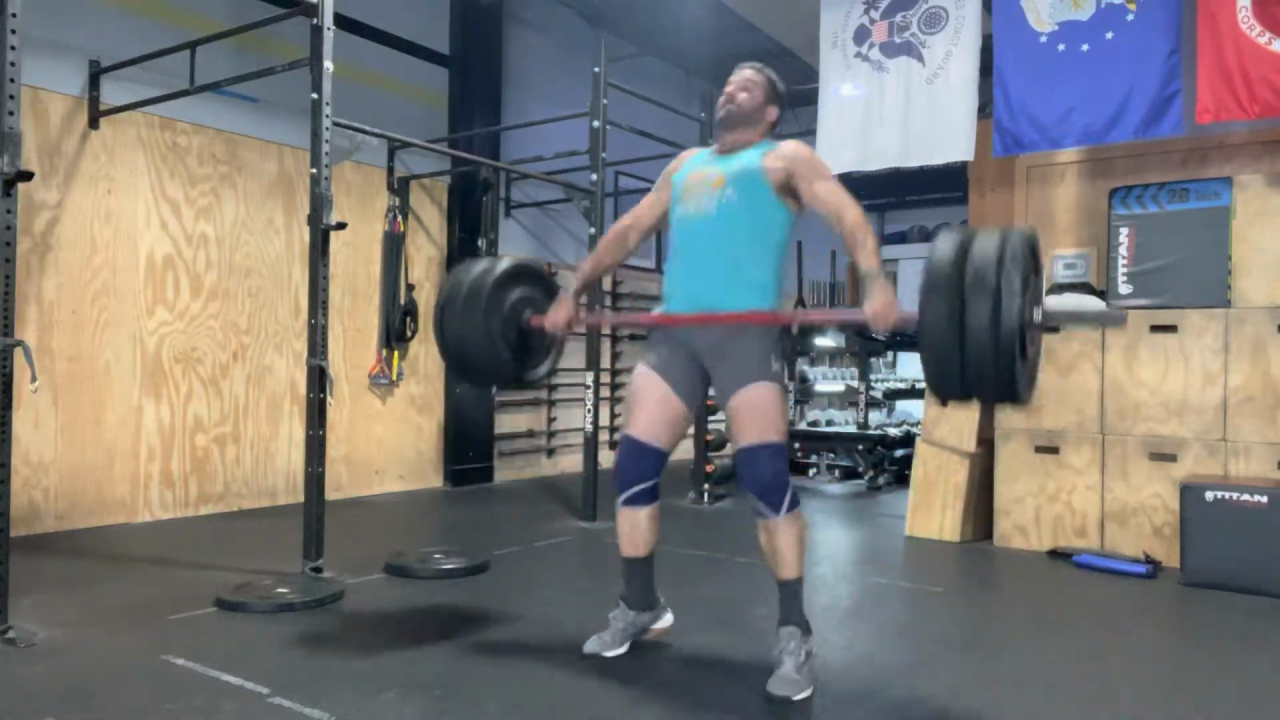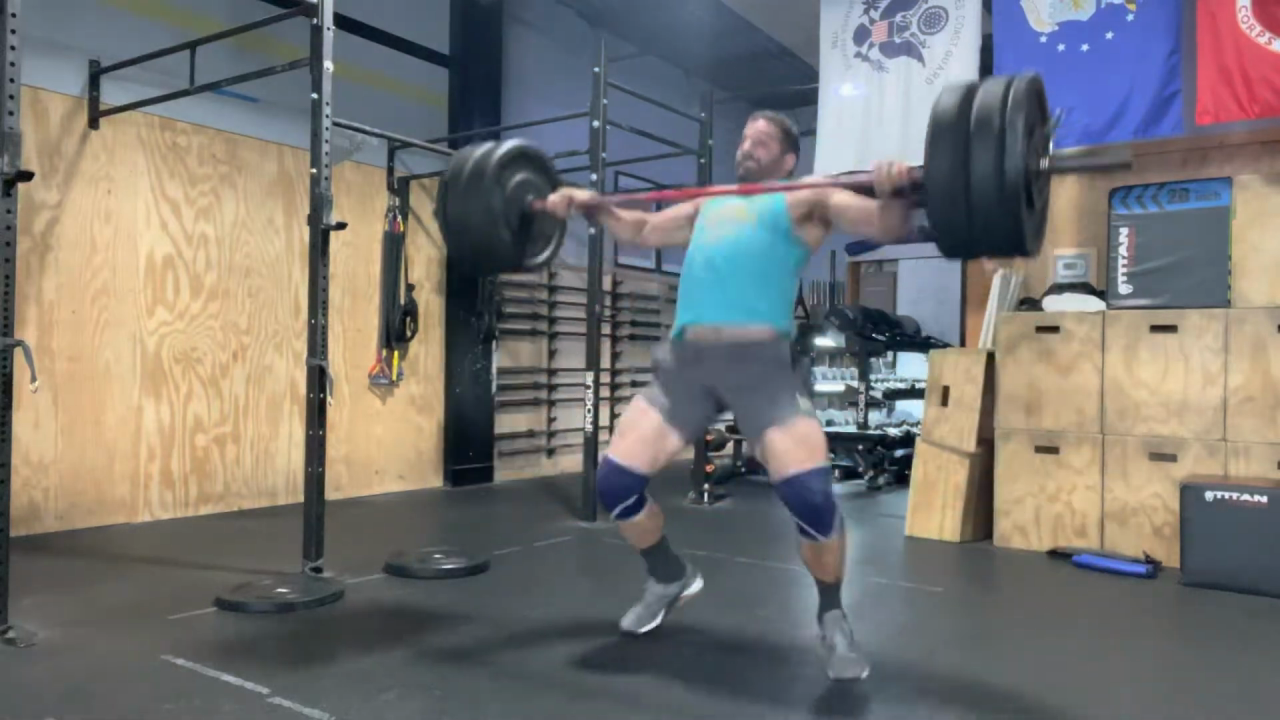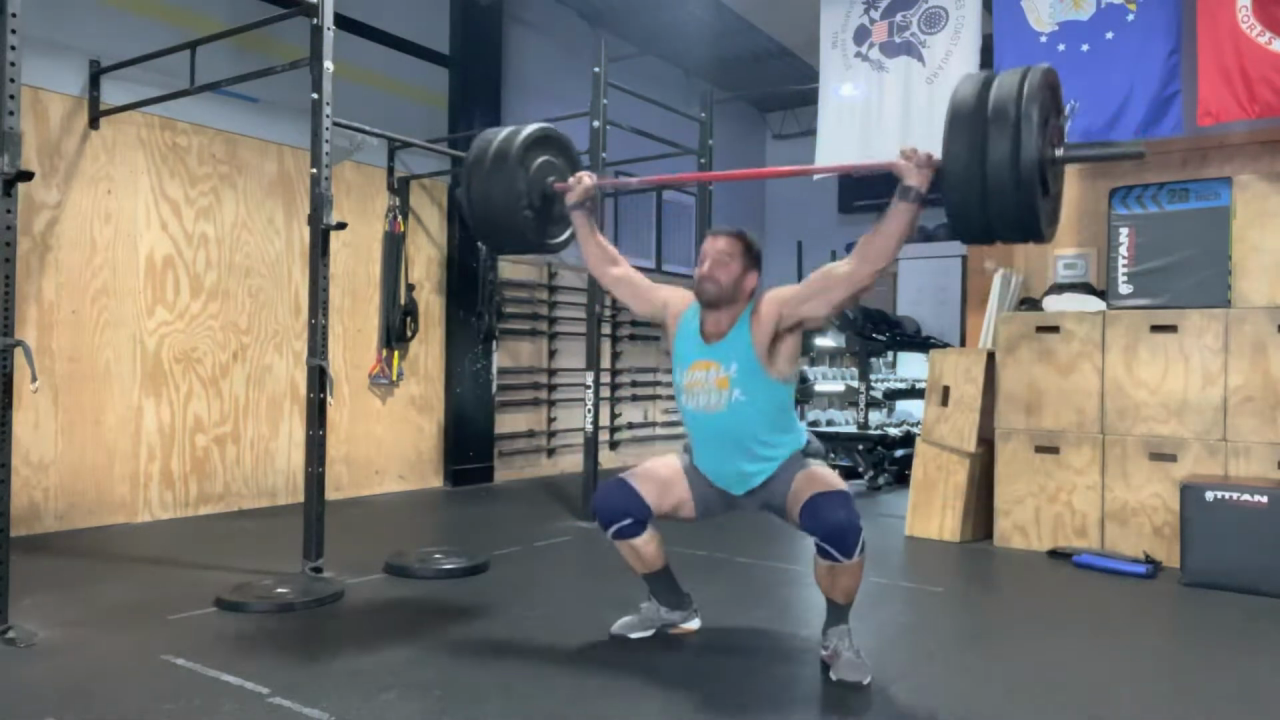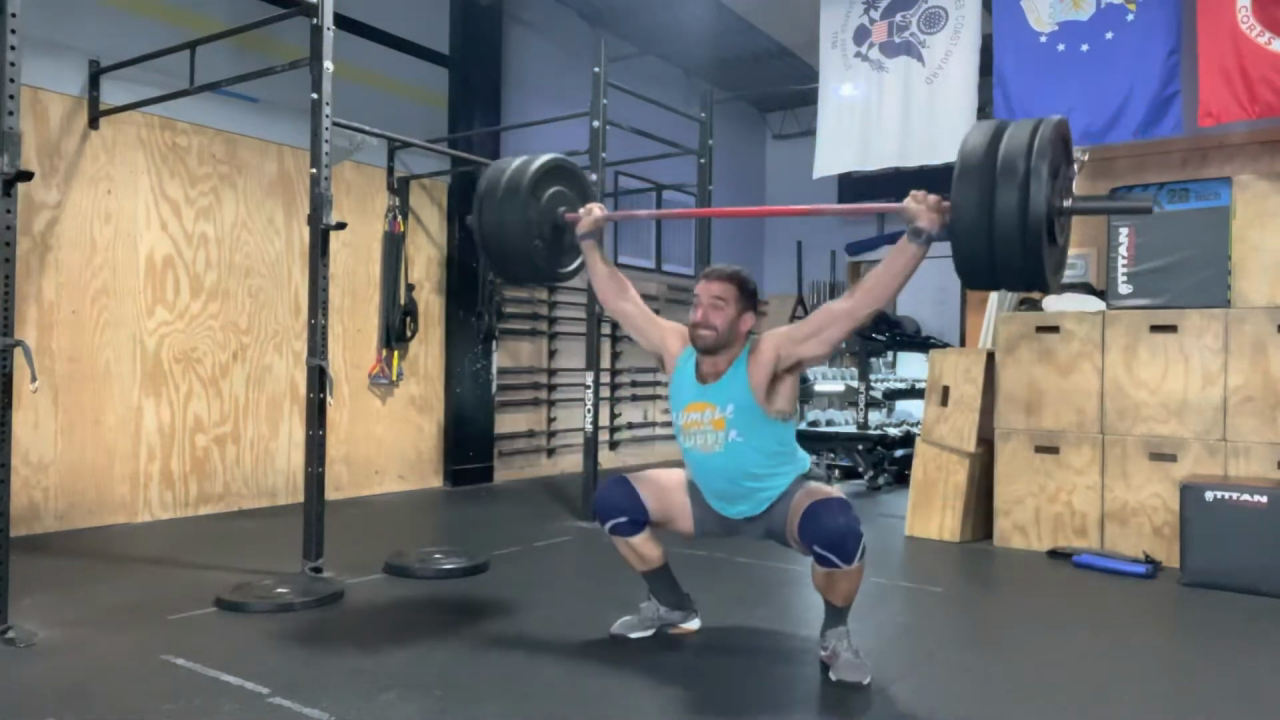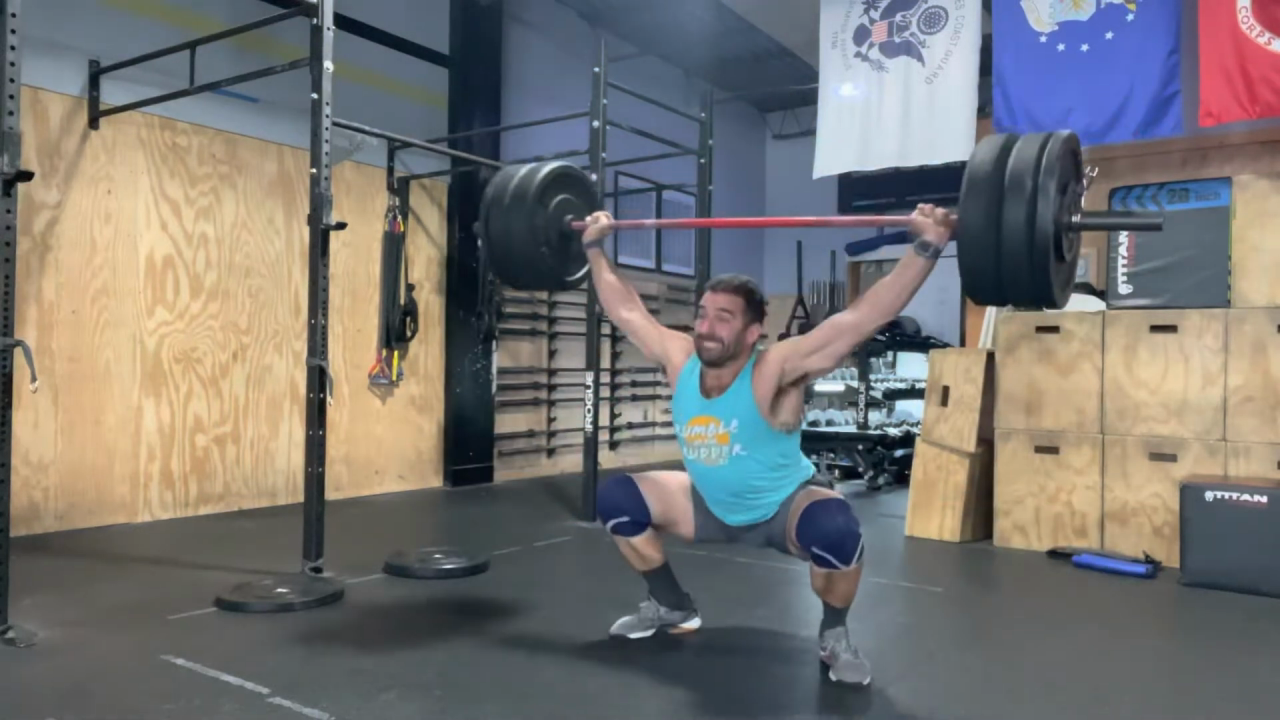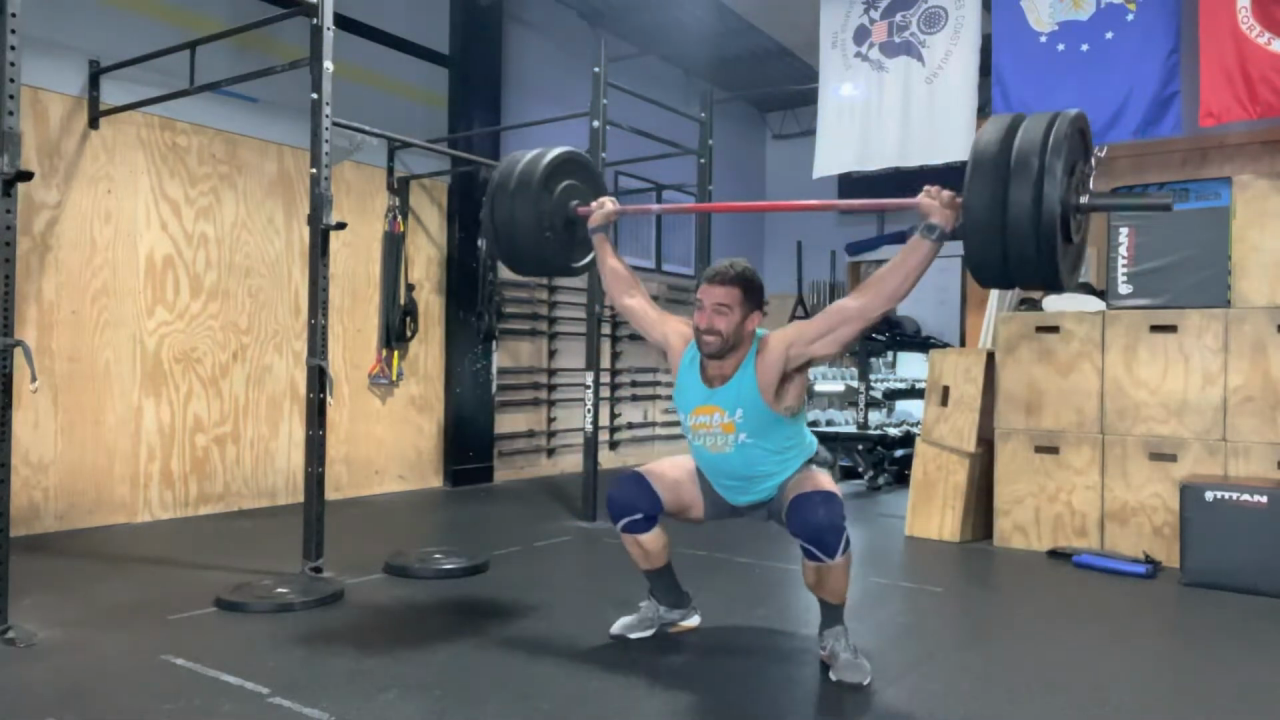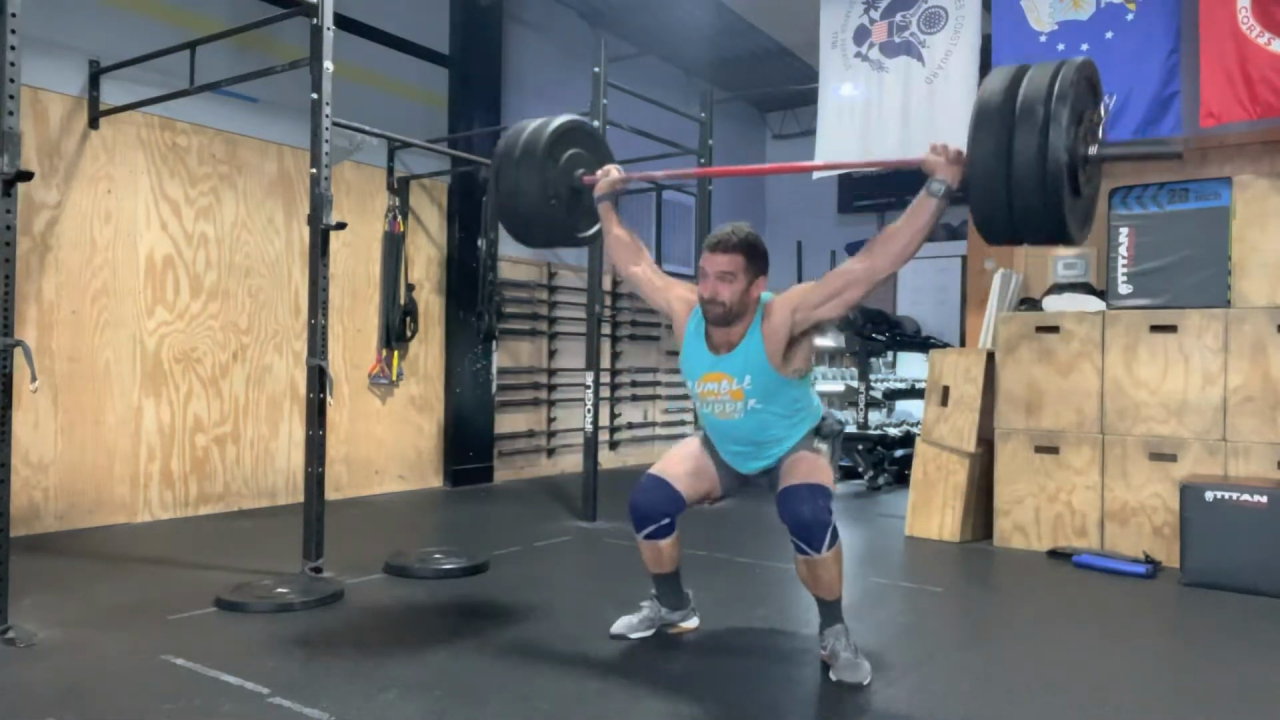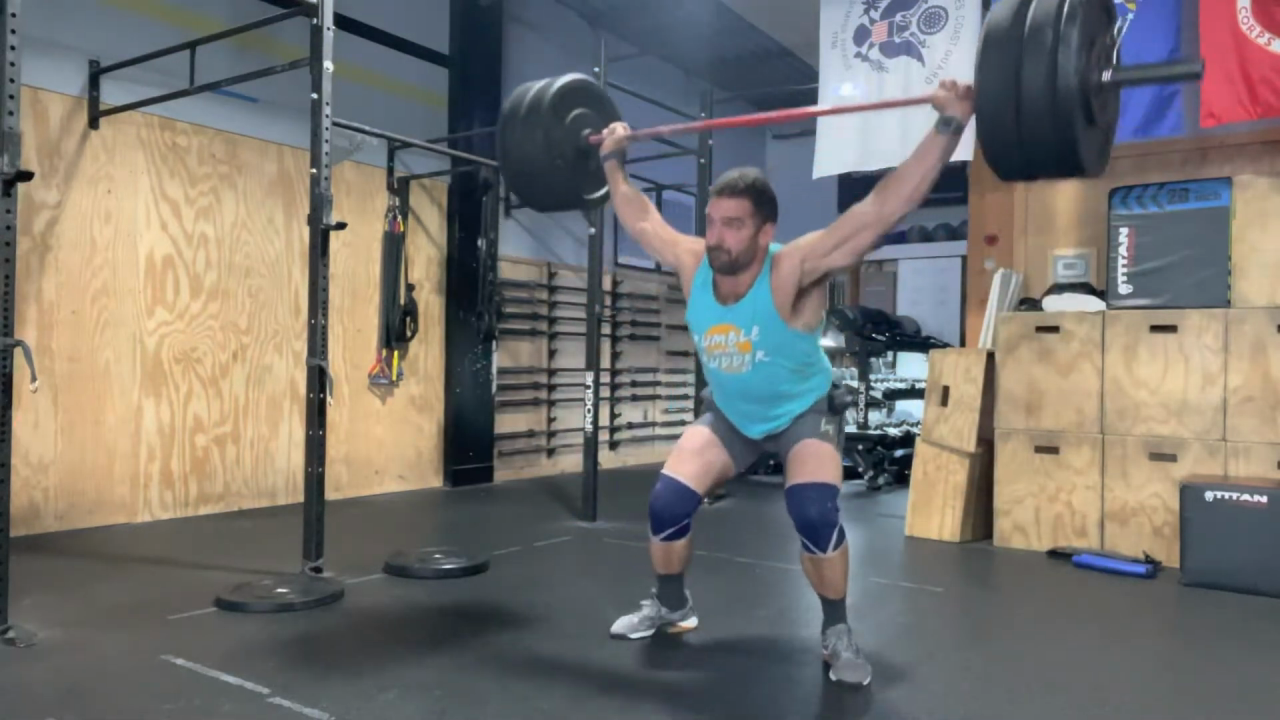
dt=0.2s
person 1, frame 1
left shoulder: (786, 159)
right shoulder: (687, 165)
left elbow: (847, 217)
right elbow: (628, 231)
left wrist: (874, 281)
right wrist: (573, 292)
left hip: (745, 332)
right hip: (676, 333)
left knee: (763, 474)
right knee: (634, 465)
left ankle: (793, 635)
right ankle: (640, 608)
person 1, frame 2
left shoulder: (802, 198)
right shoulder: (710, 204)
left elbow: (882, 220)
right elbow: (639, 227)
left wrist: (893, 194)
right wrist: (587, 205)
left hip: (759, 360)
right hip: (687, 356)
left knee: (808, 496)
right knee: (616, 480)
left ankle: (832, 620)
right ankle: (670, 577)
person 1, frame 3
left shoulder: (772, 317)
right shoulder: (679, 311)
left elbow: (862, 266)
right elbow: (615, 273)
left wrist: (911, 189)
right wrist: (580, 208)
left hip: (782, 468)
right hip: (707, 467)
left knee: (837, 522)
right knee: (613, 503)
left ankle: (837, 632)
right ankle: (672, 605)
person 1, frame 4
left shoulder: (770, 360)
right shoulder: (677, 350)
left elbow: (859, 302)
right elbow: (620, 301)
left wrist: (921, 232)
right wrist: (589, 238)
left hip: (784, 497)
right hip: (711, 499)
left knee: (837, 530)
right knee: (613, 499)
left ankle: (835, 634)
right ankle: (672, 604)
person 1, frame 5
left shoulder: (774, 372)
right shoulder: (680, 360)
left elbow: (864, 316)
right elbow: (626, 309)
left wrist: (928, 247)
right wrist: (594, 246)
left hip: (786, 507)
right hip: (713, 507)
left knee: (836, 530)
right knee: (615, 498)
left ankle: (834, 635)
right ankle: (671, 604)
person 1, frame 6
left shoulder: (777, 357)
right shoulder: (679, 345)
left elbow: (868, 302)
right elbow: (628, 295)
left wrist: (933, 229)
right wrist: (599, 232)
left hip: (788, 479)
right hip: (716, 482)
left knee: (820, 520)
right knee: (626, 495)
left ankle: (834, 634)
right ankle: (670, 603)
person 1, frame 7
left shoulder: (783, 322)
right shoulder: (685, 313)
left elbow: (871, 265)
right elbow: (634, 263)
left wrist: (939, 186)
right wrist: (605, 201)
left hip: (793, 445)
right hip: (721, 447)
left knee: (806, 514)
right knee: (649, 501)
left ankle: (833, 632)
right ankle: (670, 604)
person 1, frame 8
left shoulder: (792, 273)
right shoulder: (692, 265)
left elbow: (883, 209)
right elbow: (641, 218)
left wrist: (950, 124)
right wrist: (612, 161)
left hip: (802, 412)
right hip: (728, 415)
left knee: (813, 511)
right knee: (667, 503)
left ankle: (836, 632)
right ankle: (670, 604)
